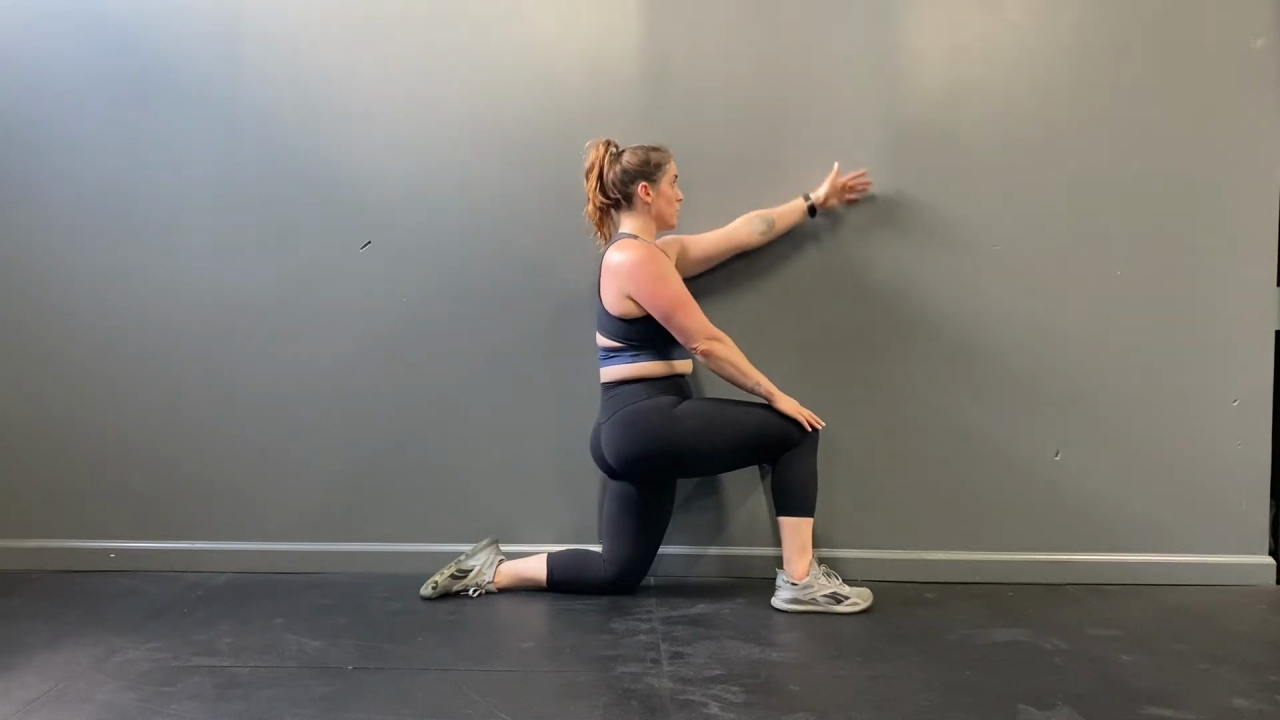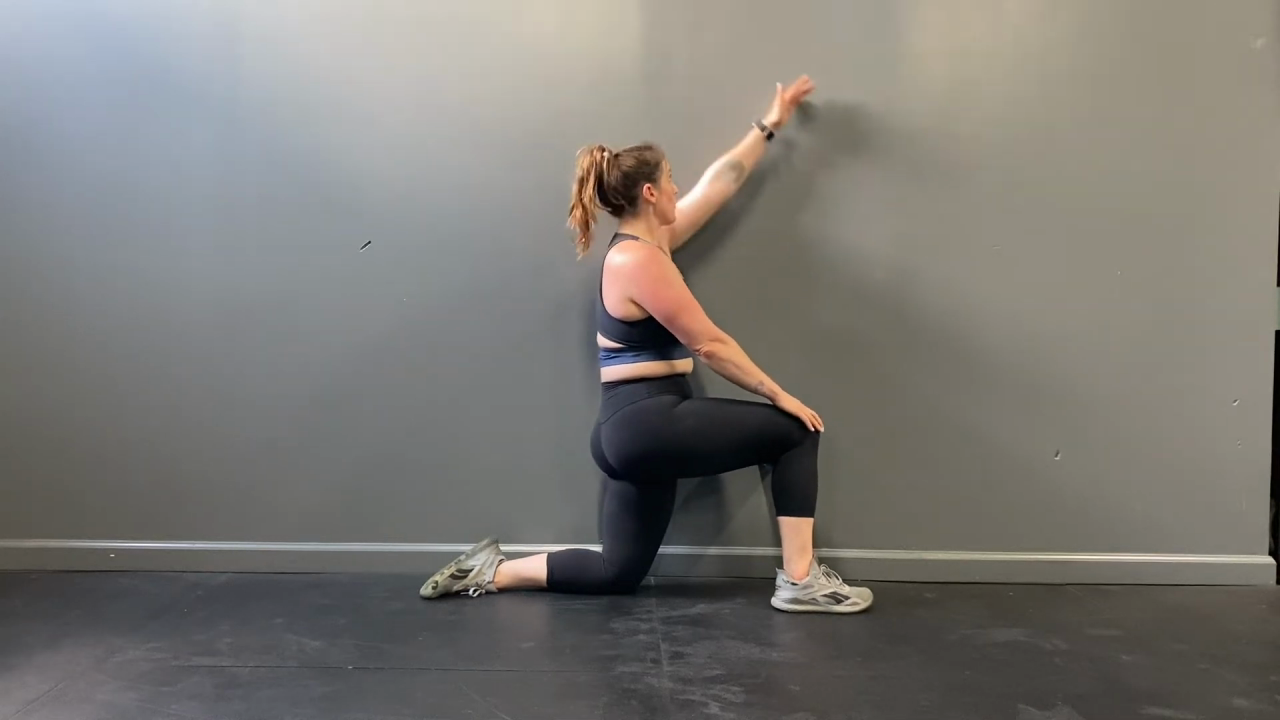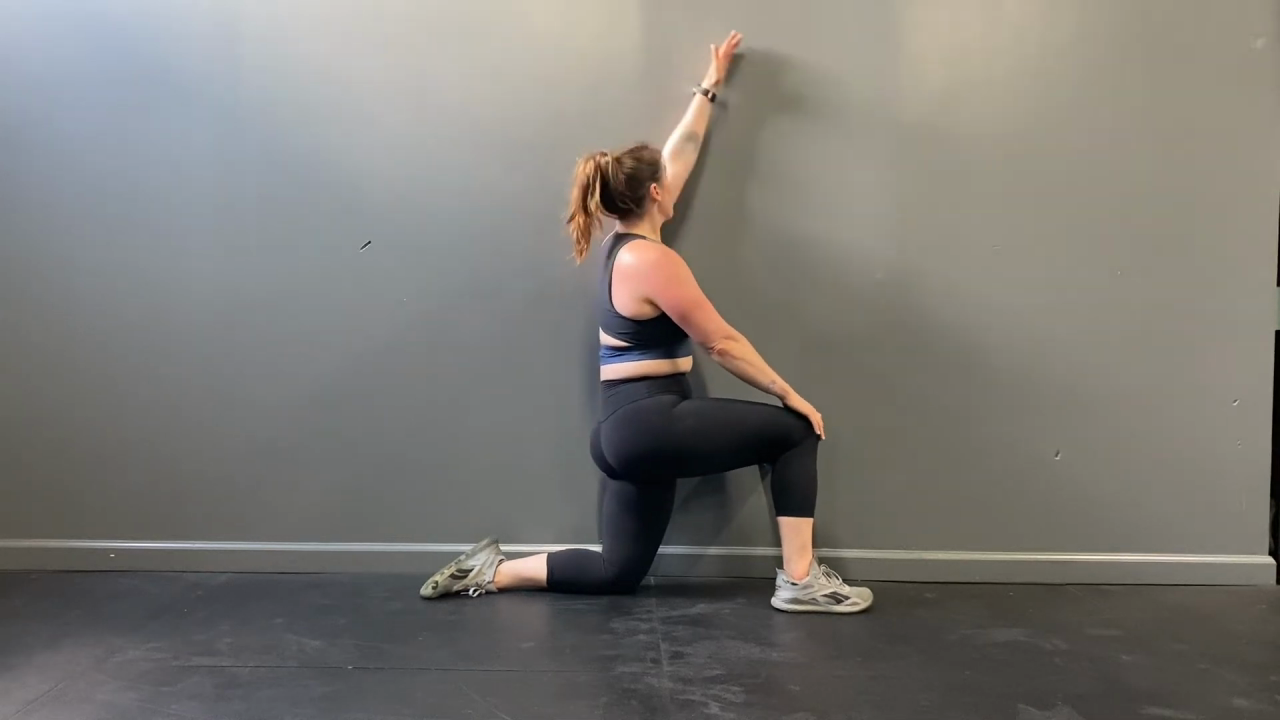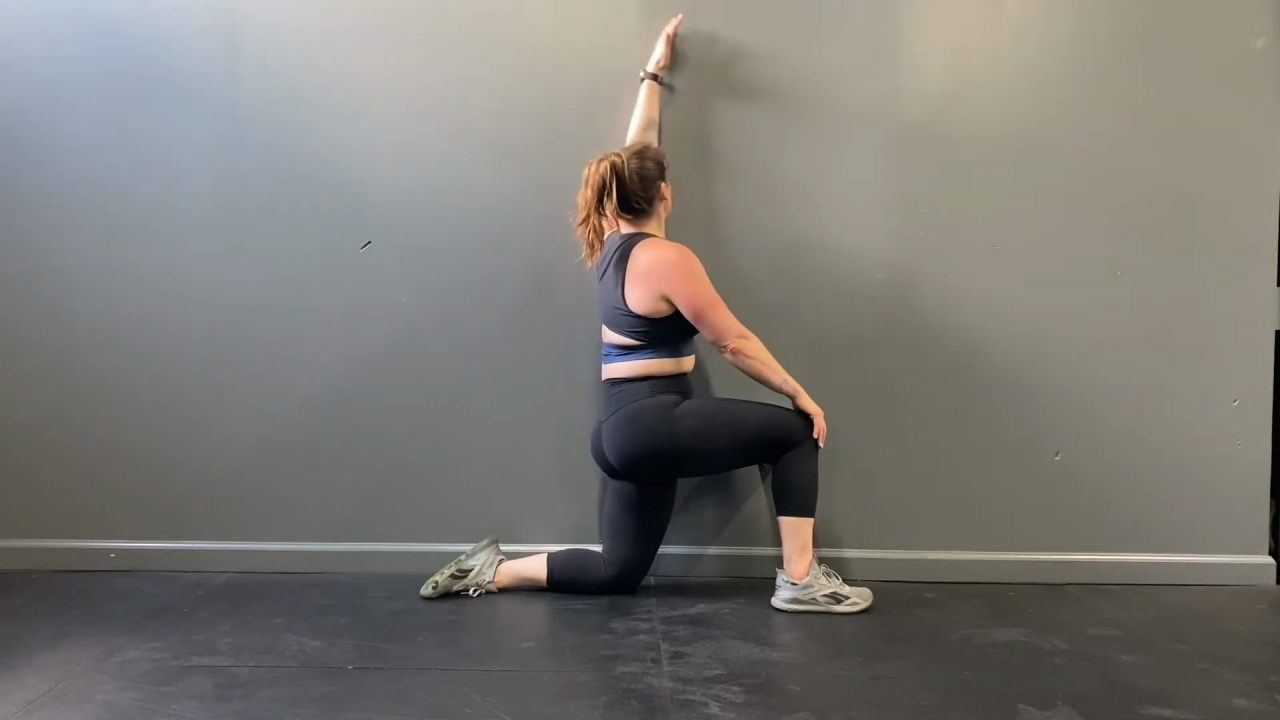
dt=0.3s
person 1, frame 1
left shoulder: (659, 250)
right shoulder: (636, 257)
left elbow: (741, 234)
right elbow: (706, 342)
left wrist: (814, 203)
right wrist: (776, 396)
left hip: (633, 431)
right hip: (646, 425)
left knee: (618, 571)
right knee: (796, 432)
left ankle: (490, 569)
right ankle: (800, 580)
person 1, frame 2
left shoulder: (649, 242)
right shoulder: (638, 259)
left elbow: (720, 182)
right elbow: (709, 343)
left wrist: (770, 124)
right wrist: (779, 395)
left hip: (634, 432)
right hip: (648, 427)
left knee: (618, 572)
right knee: (797, 432)
left ankle: (491, 570)
right ankle: (800, 580)
person 1, frame 3
left shoulder: (624, 240)
right shoulder: (651, 261)
left elbow: (683, 151)
right elbow: (722, 343)
left wrist: (709, 87)
right wrist: (790, 395)
left hip: (628, 429)
right hip: (648, 424)
left knee: (619, 572)
right knee: (796, 432)
left ankle: (489, 570)
right ankle: (800, 580)
person 1, frame 4
left shoulder: (615, 241)
right shoulder: (667, 260)
left elbow: (640, 144)
right elbow: (734, 342)
left wrist: (654, 73)
right wrist: (799, 394)
left hip: (626, 429)
right hip: (652, 424)
left knee: (619, 571)
right knee: (796, 433)
left ankle: (491, 570)
right ankle: (799, 580)
